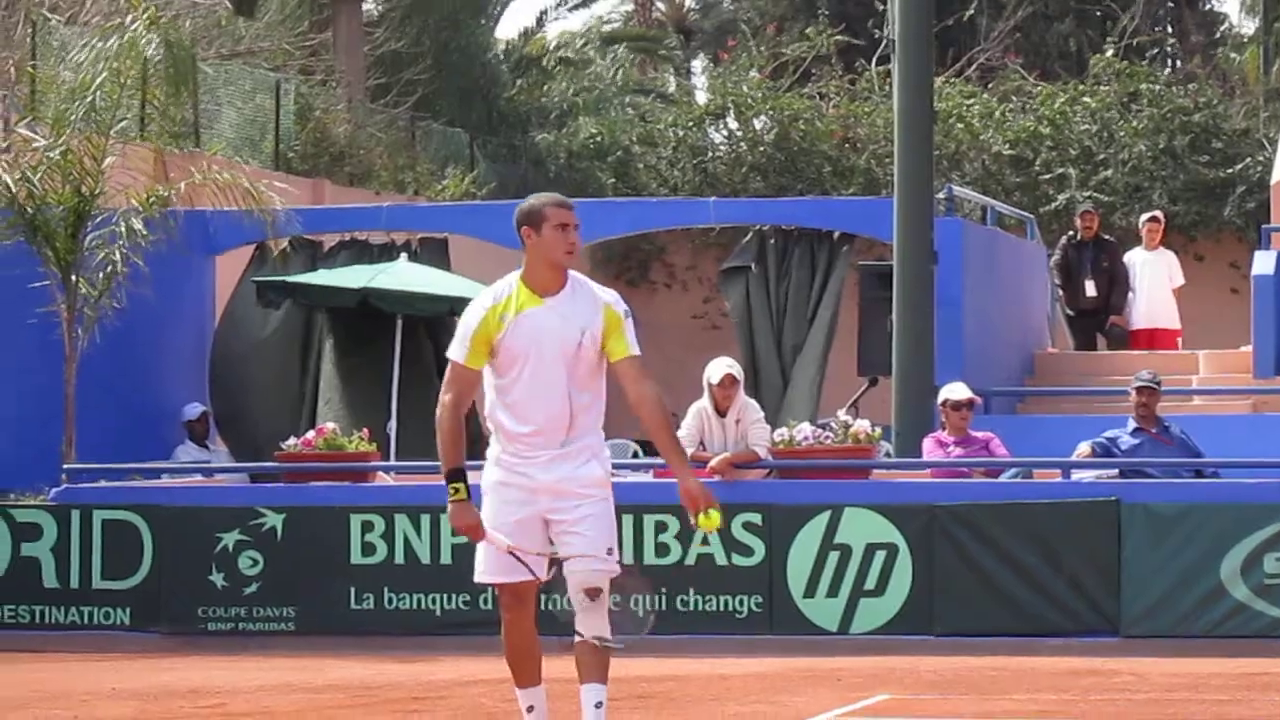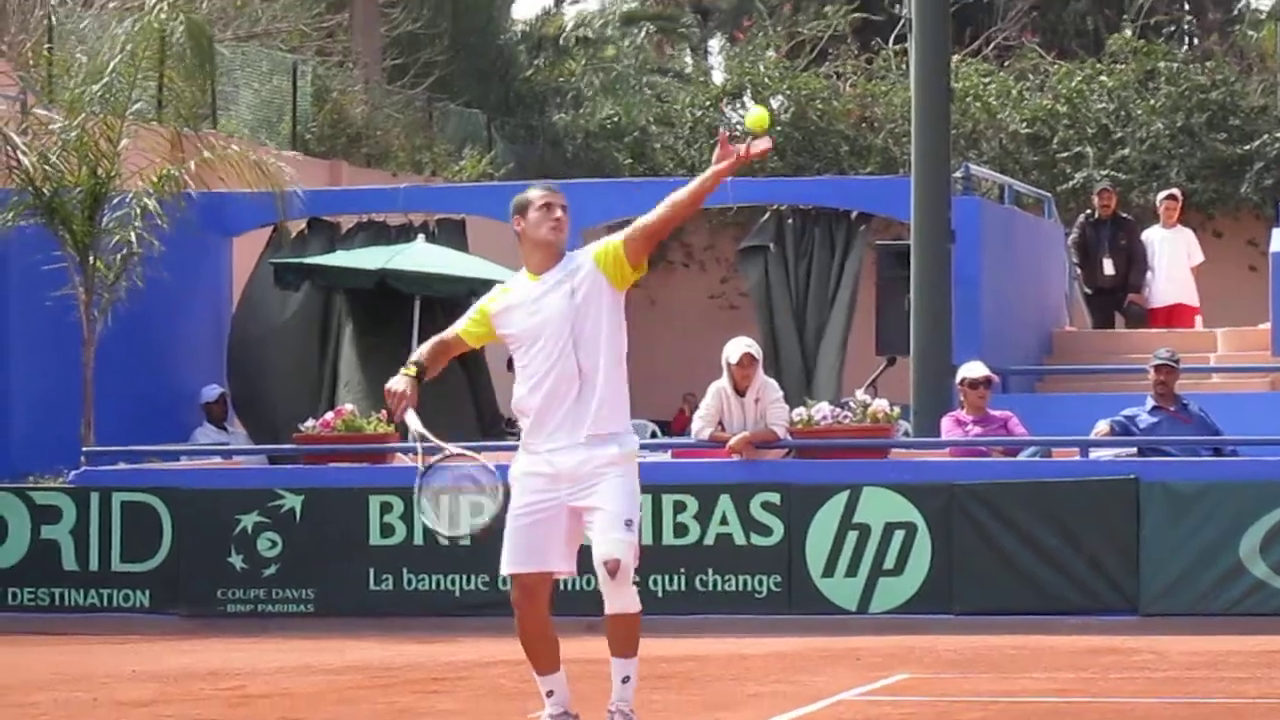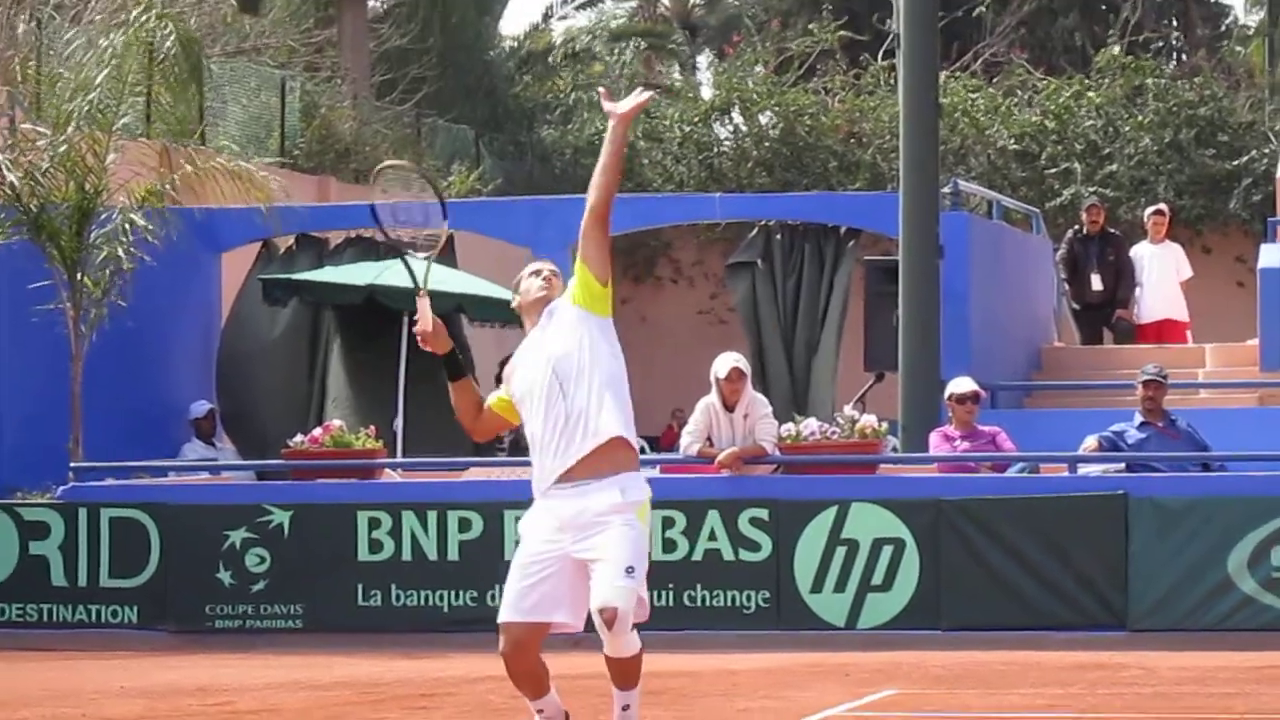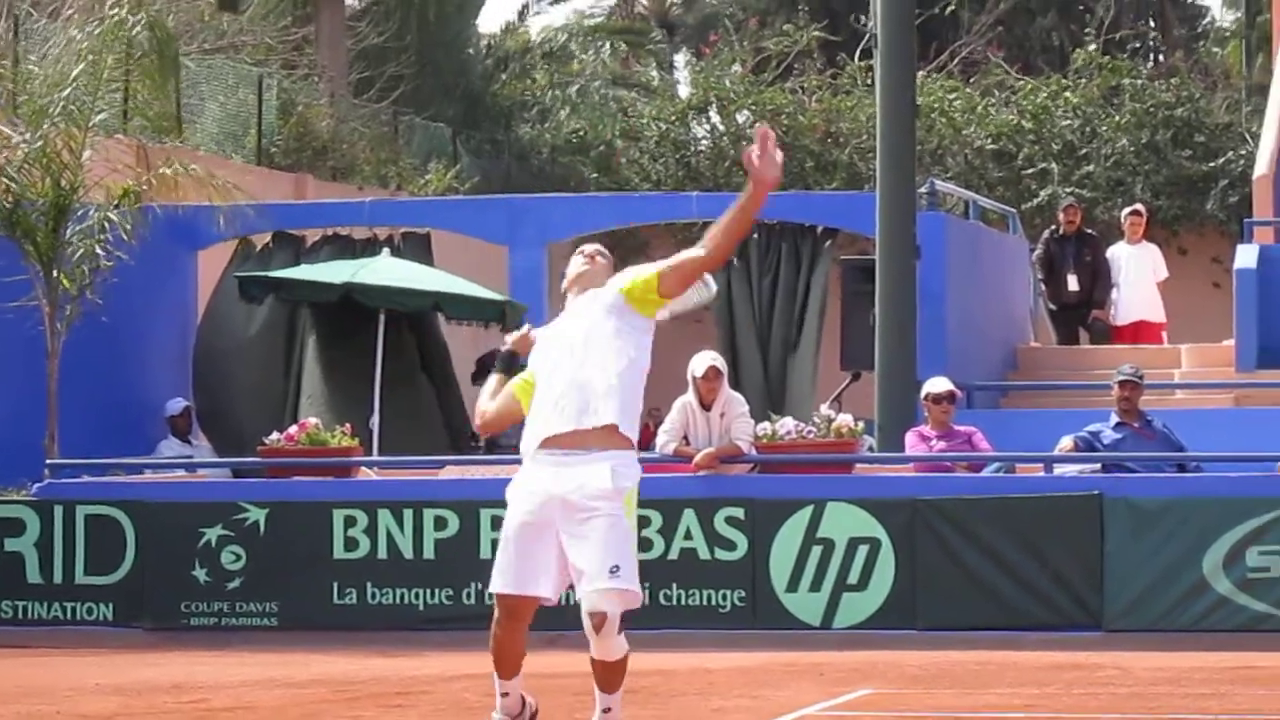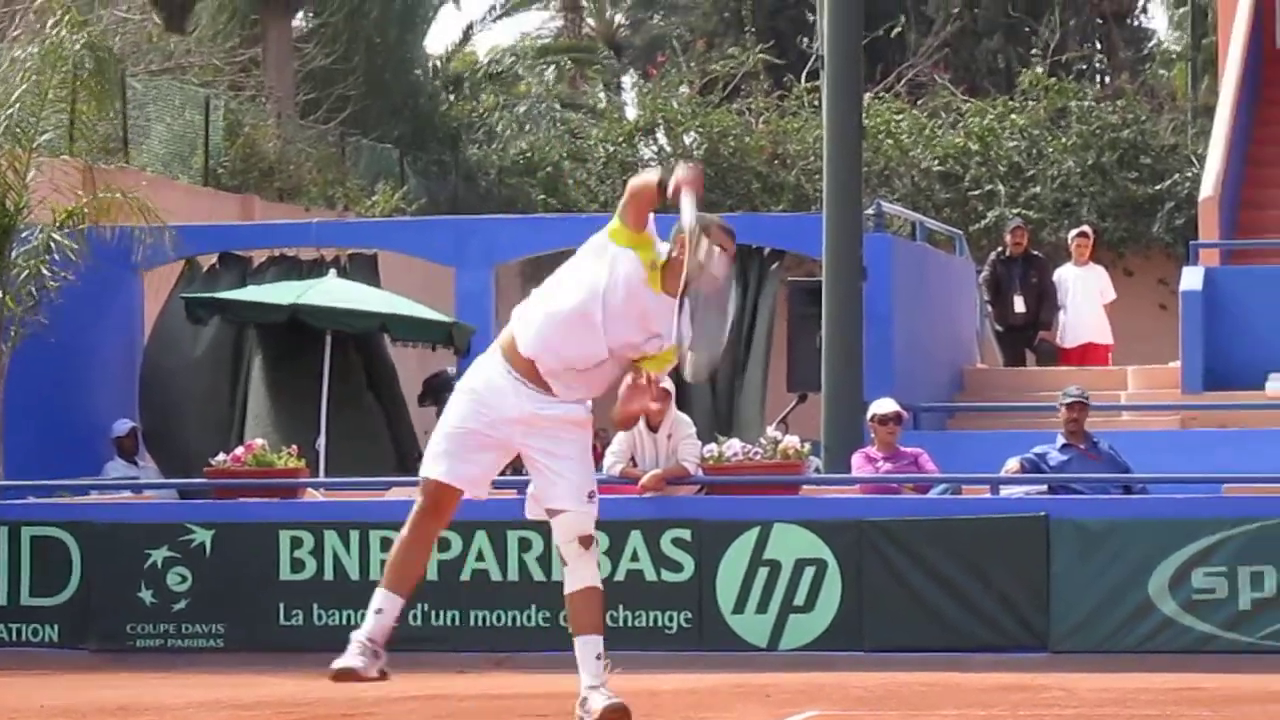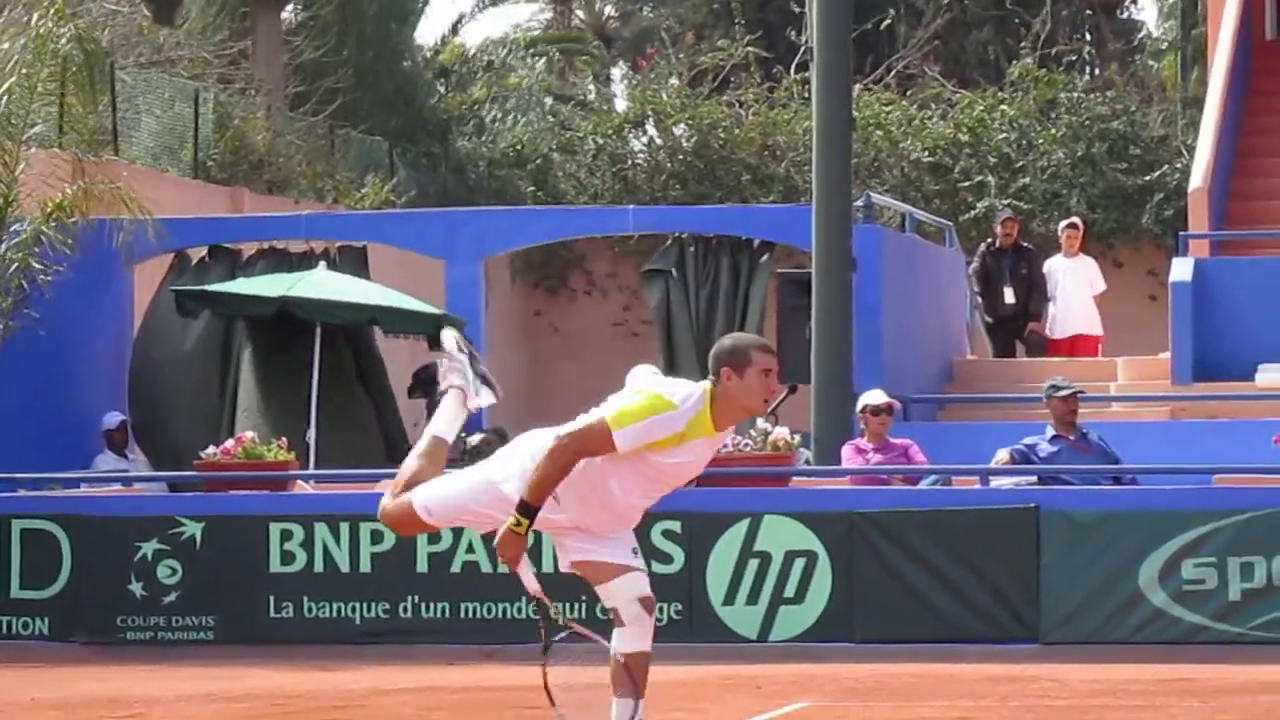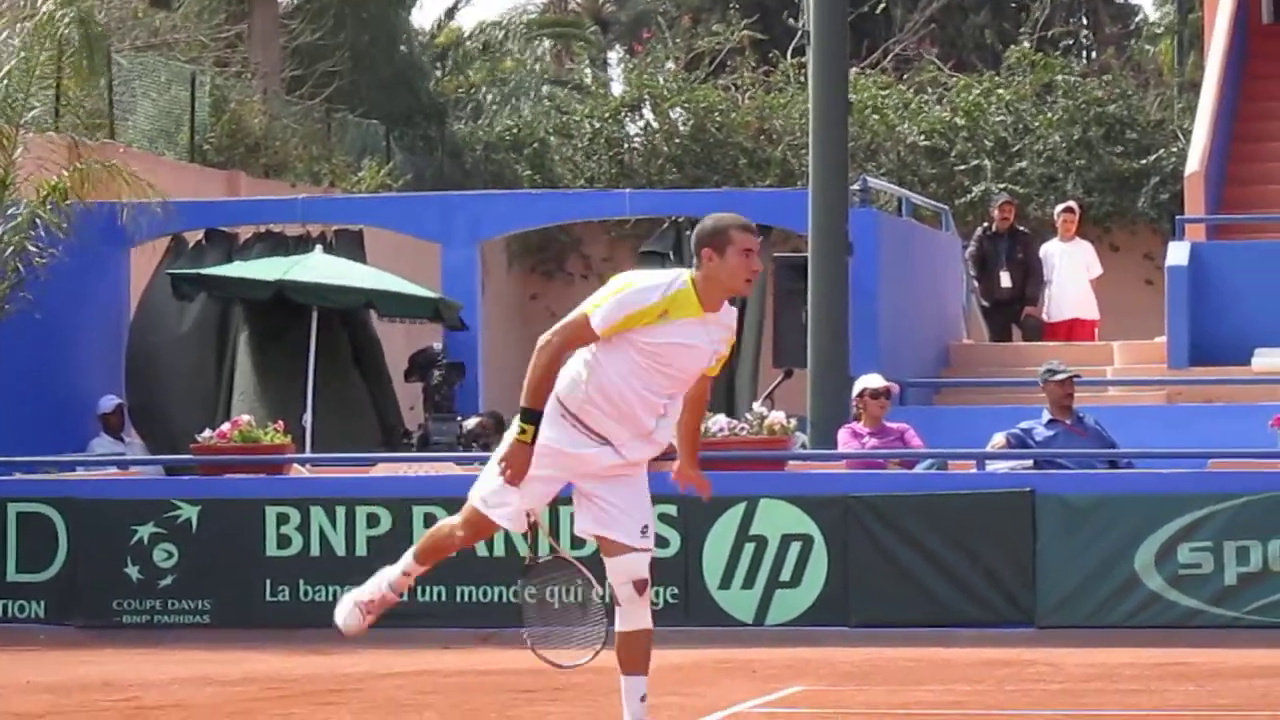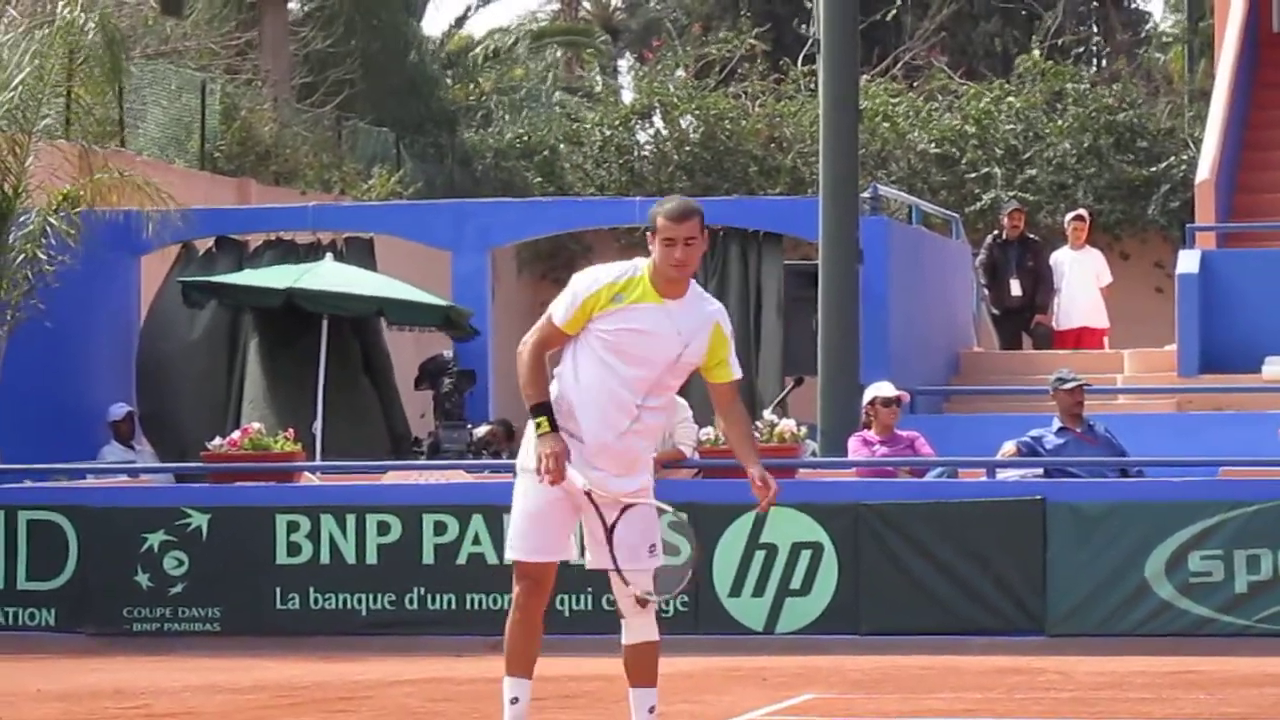
dt=0.3s
person 1, frame 1
left shoulder: (603, 306)
right shoulder: (490, 309)
left elbow: (640, 389)
right elbow: (452, 403)
left wrist: (683, 470)
right wrist: (457, 490)
left hip: (582, 476)
right hip: (512, 477)
left knee: (592, 596)
right knee: (515, 601)
person 1, frame 2
left shoulder: (601, 264)
right shoulder: (501, 303)
left elbow: (655, 223)
right elbow: (442, 345)
left wrist: (715, 174)
right wrist: (407, 375)
left hip: (606, 455)
right hip: (539, 465)
left knee: (619, 570)
right knee: (528, 594)
person 1, frame 3
left shoulder: (583, 310)
right shoulder: (519, 368)
left elbow: (596, 213)
right elbow: (476, 423)
left wrist: (619, 124)
right wrist: (448, 355)
left hip: (613, 503)
right hip: (551, 512)
left knee: (614, 618)
right knee: (516, 646)
person 1, frame 4
left shoulder: (628, 294)
right shoulder: (545, 352)
left elbow: (706, 255)
right elbow: (484, 421)
left wrist: (758, 187)
right wrist: (509, 358)
left hip: (600, 484)
right hip: (538, 479)
left knee: (602, 622)
right knee: (509, 616)
person 1, frame 5
left shoulder: (665, 332)
right shoulder: (627, 244)
left elbow: (624, 414)
right elbow: (638, 190)
left wrist: (633, 407)
right wrist: (673, 182)
left hip: (562, 415)
right hip: (498, 386)
left knee: (580, 543)
right knee: (434, 504)
right ankle: (372, 636)
person 1, frame 6
left shoulder: (718, 426)
right shoulder: (670, 406)
right elbow: (566, 443)
right wrist: (520, 523)
right hip: (533, 477)
left knee: (637, 604)
right knee: (396, 514)
person 1, frame 7
left shoulder: (725, 327)
right shoulder: (647, 291)
right elbow: (553, 343)
left wrist: (688, 459)
right wrist: (525, 431)
left hip: (623, 459)
right hip: (563, 430)
left knee: (633, 583)
right knee: (467, 530)
right ankle: (393, 582)
person 1, frame 8
left shoulder: (711, 320)
right shoulder: (602, 284)
left elbow: (730, 406)
right elbow: (532, 347)
left wrist: (753, 467)
right wrist: (545, 430)
left hip: (625, 473)
right hip: (556, 454)
left knee: (638, 599)
right knee: (531, 584)
